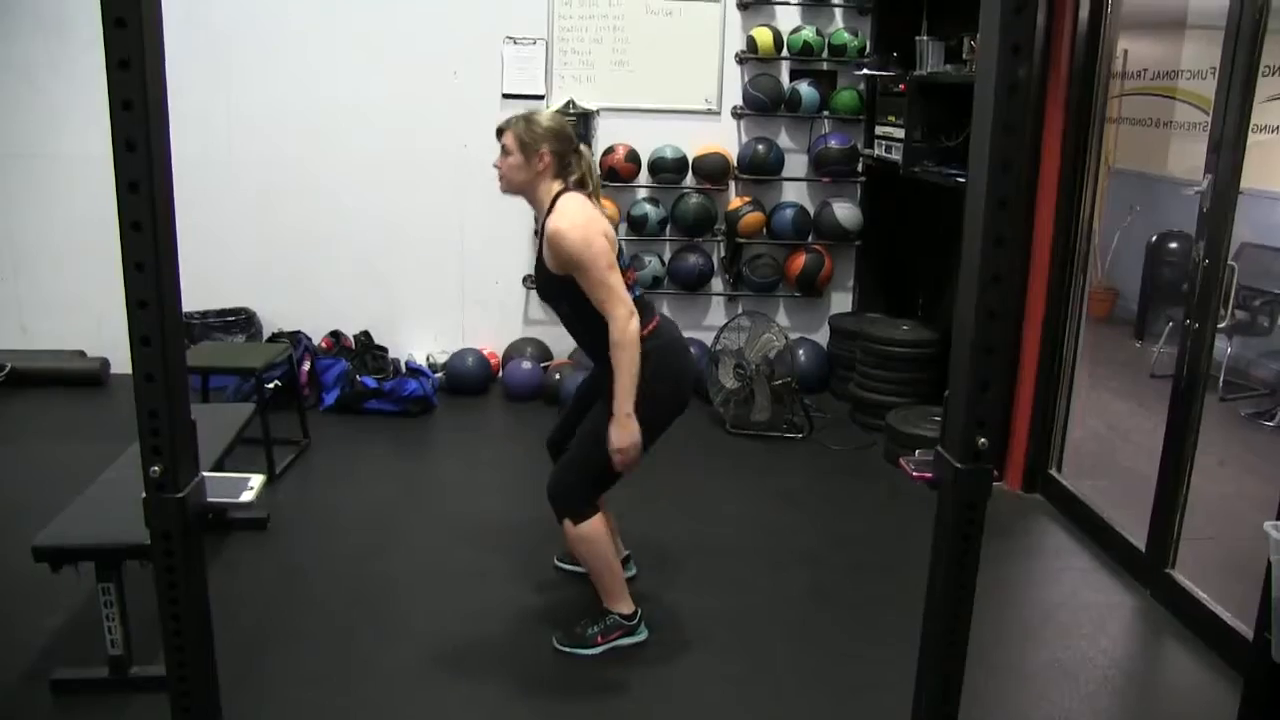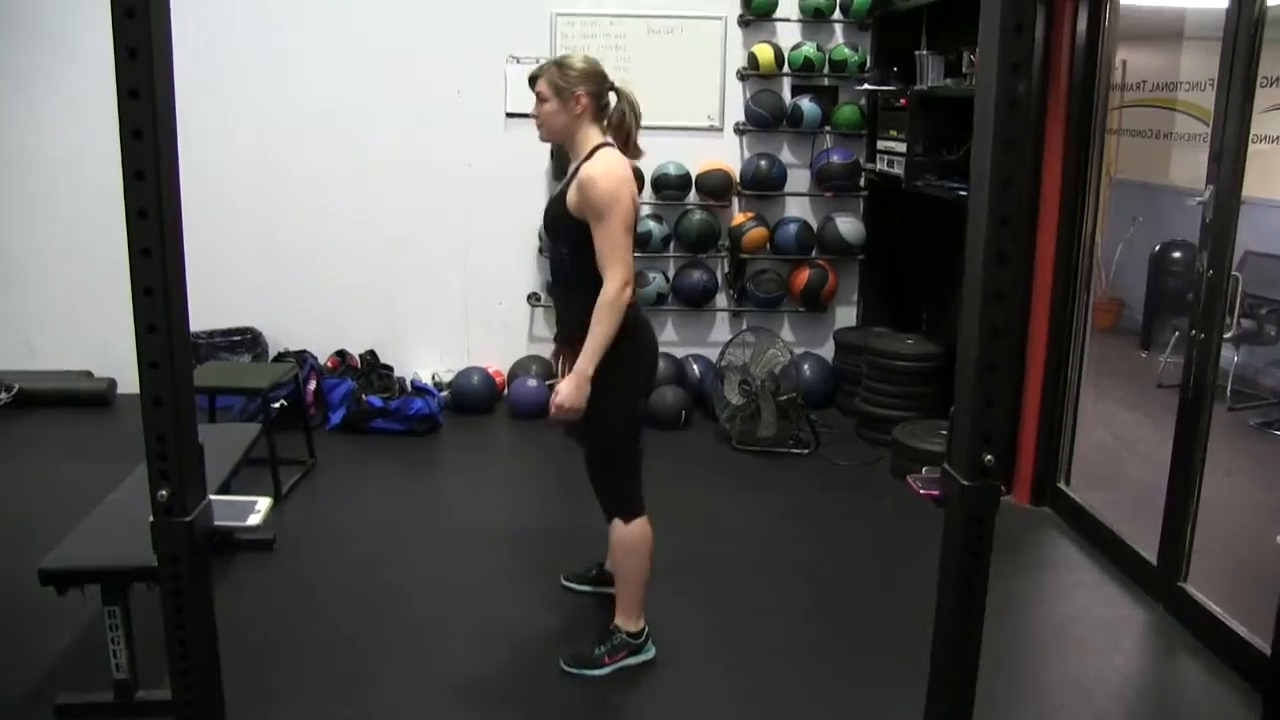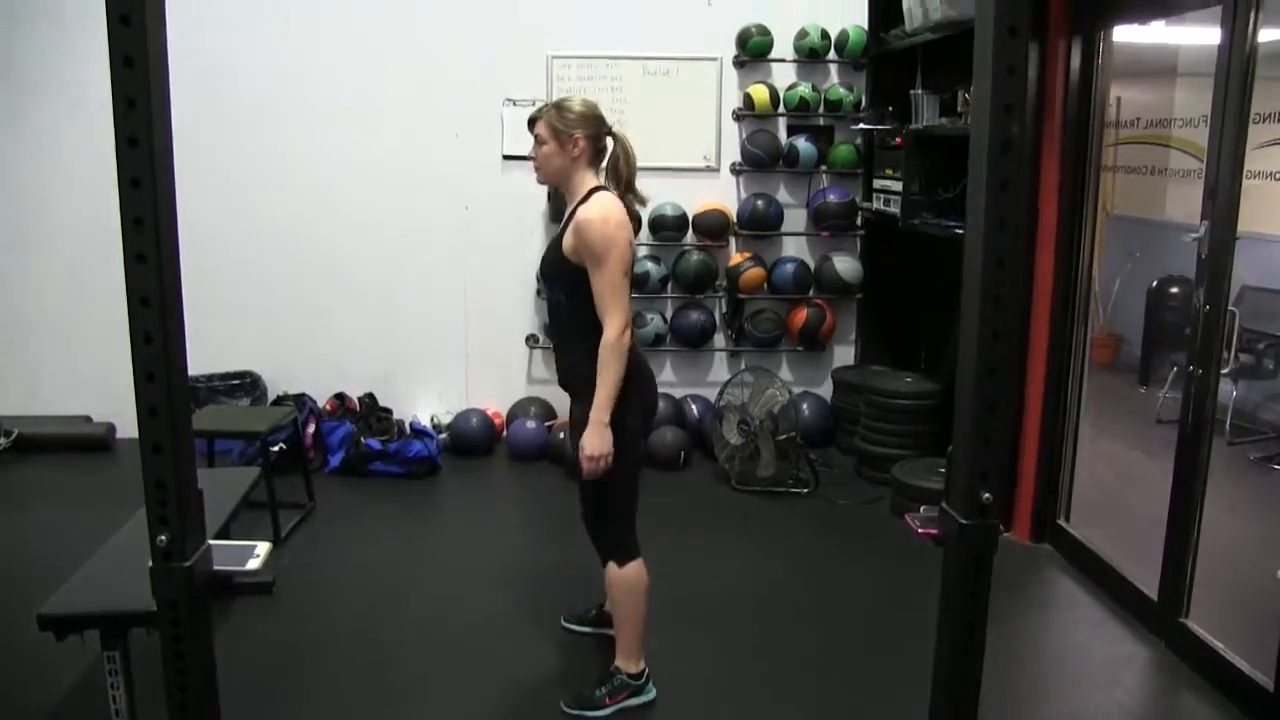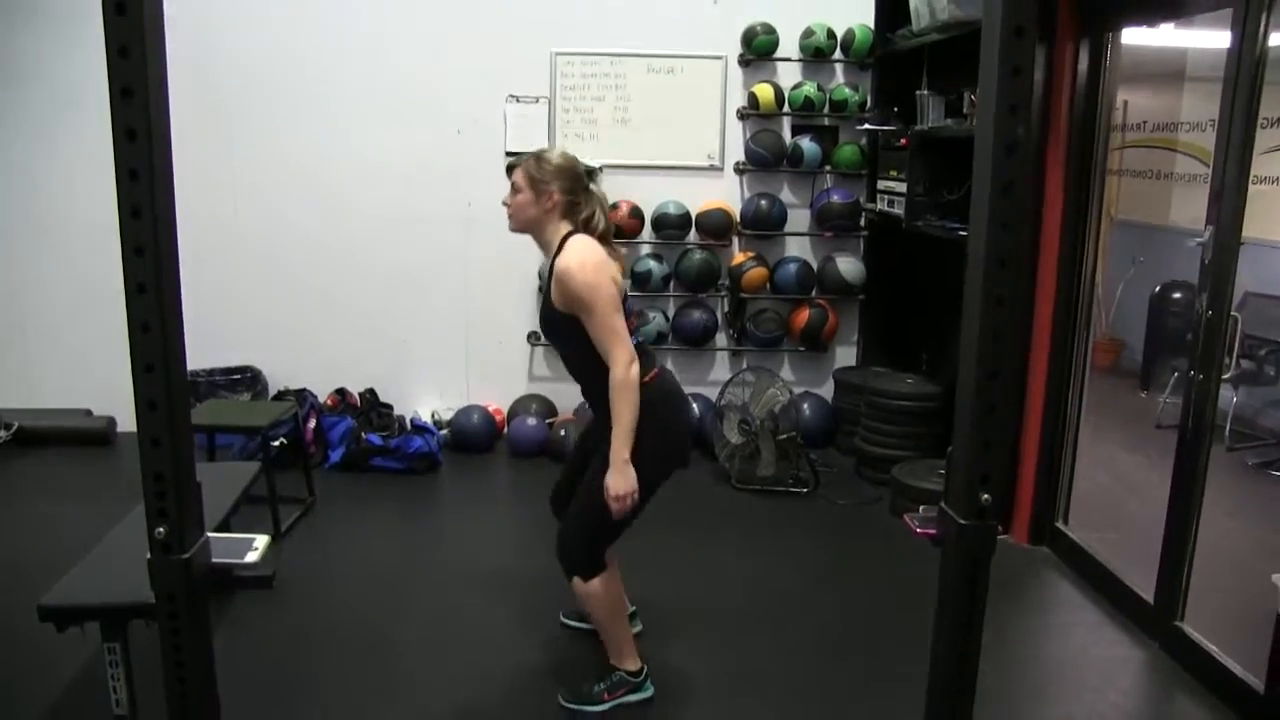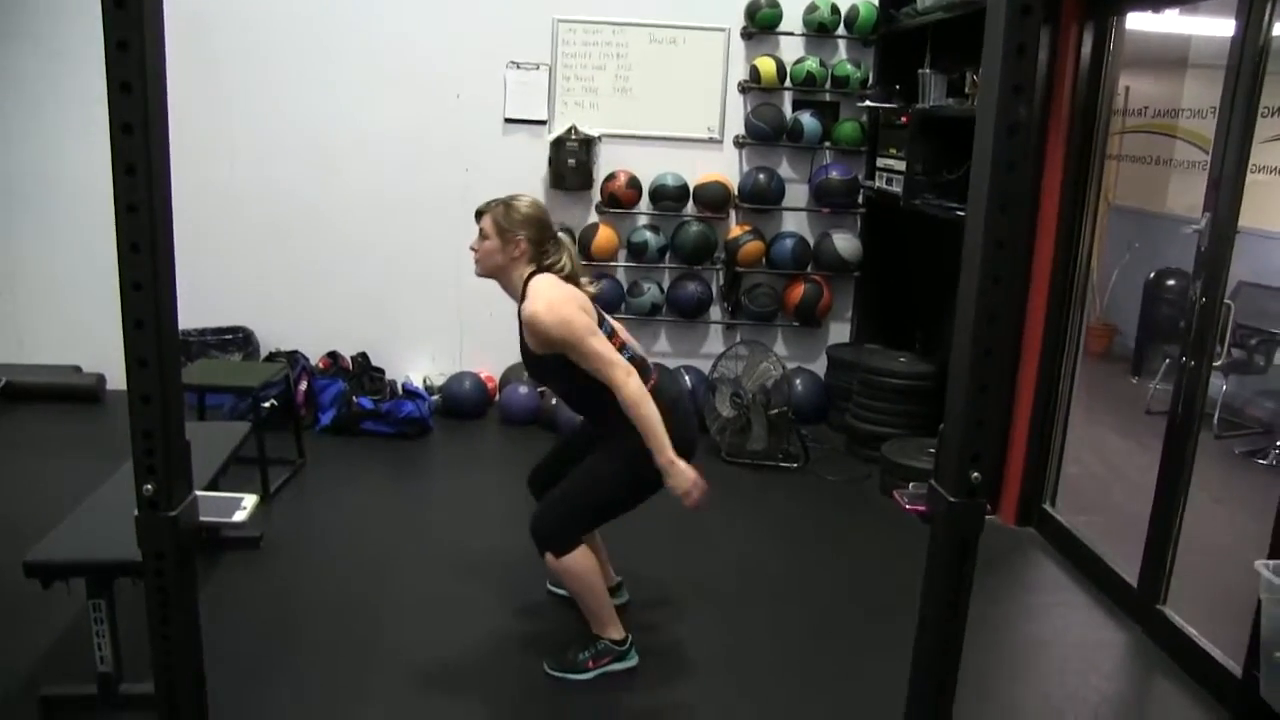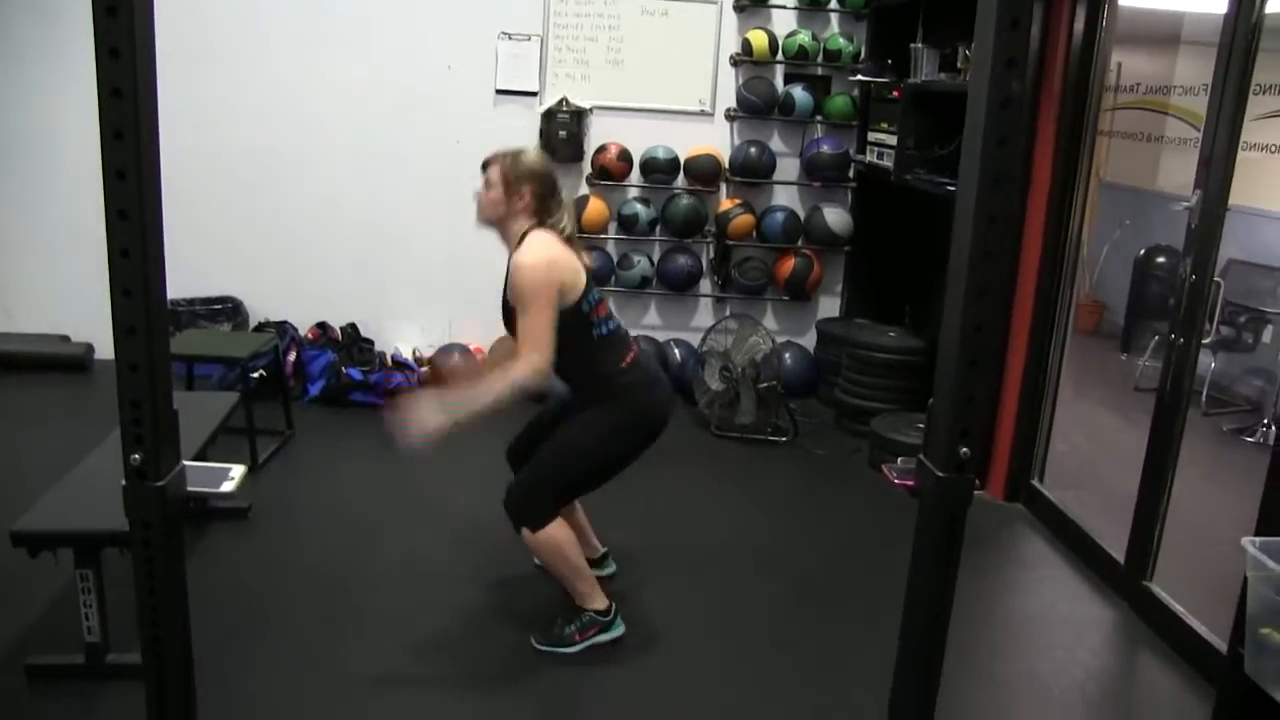
dt=0.3s
person 1, frame 1
left shoulder: (566, 223)
right shoulder: (563, 209)
left elbow: (624, 322)
left wrist: (625, 417)
right wrist: (609, 400)
left hip: (653, 370)
right hip: (635, 360)
left knee: (567, 489)
right knee: (564, 449)
left ankle: (622, 616)
right ankle: (609, 552)
person 1, frame 2
left shoulder: (604, 171)
right shoulder: (590, 164)
left elbow: (618, 285)
left wrist: (580, 375)
right wrist: (568, 342)
left hip: (613, 351)
right hip: (599, 342)
left knee: (619, 486)
right knee: (605, 471)
left ankle: (630, 634)
right ankle: (617, 568)
person 1, frame 3
left shoulder: (598, 215)
right shoulder: (585, 208)
left elbow: (617, 329)
left wrist: (599, 424)
left hip: (613, 392)
right hip: (595, 386)
left knee: (612, 527)
right knee: (599, 513)
right ankle: (616, 611)
person 1, frame 4
left shoulder: (576, 262)
right shoulder: (571, 251)
left elbow: (624, 364)
left wrist: (621, 463)
right wrist: (609, 447)
left hip: (651, 419)
right hip: (629, 411)
left knee: (578, 547)
right knee: (568, 506)
left ankle: (629, 673)
right ankle: (615, 608)
person 1, frame 5
left shoulder: (542, 308)
right shoulder: (544, 287)
left elbow: (622, 378)
right elbow: (610, 333)
left wrist: (671, 462)
right wrist: (659, 380)
left hip: (655, 426)
right hip: (643, 412)
left knee: (552, 526)
right knee: (545, 483)
left ankle: (612, 642)
right ankle: (605, 581)
person 1, frame 6
left shoulder: (534, 261)
right shoulder: (536, 248)
left elbow: (533, 367)
right elbow: (542, 348)
left wrist: (447, 407)
right wrist: (462, 387)
left hip: (630, 401)
right hip: (612, 386)
left knee: (527, 500)
right knee: (524, 459)
left ankle: (596, 614)
right ankle: (590, 555)
